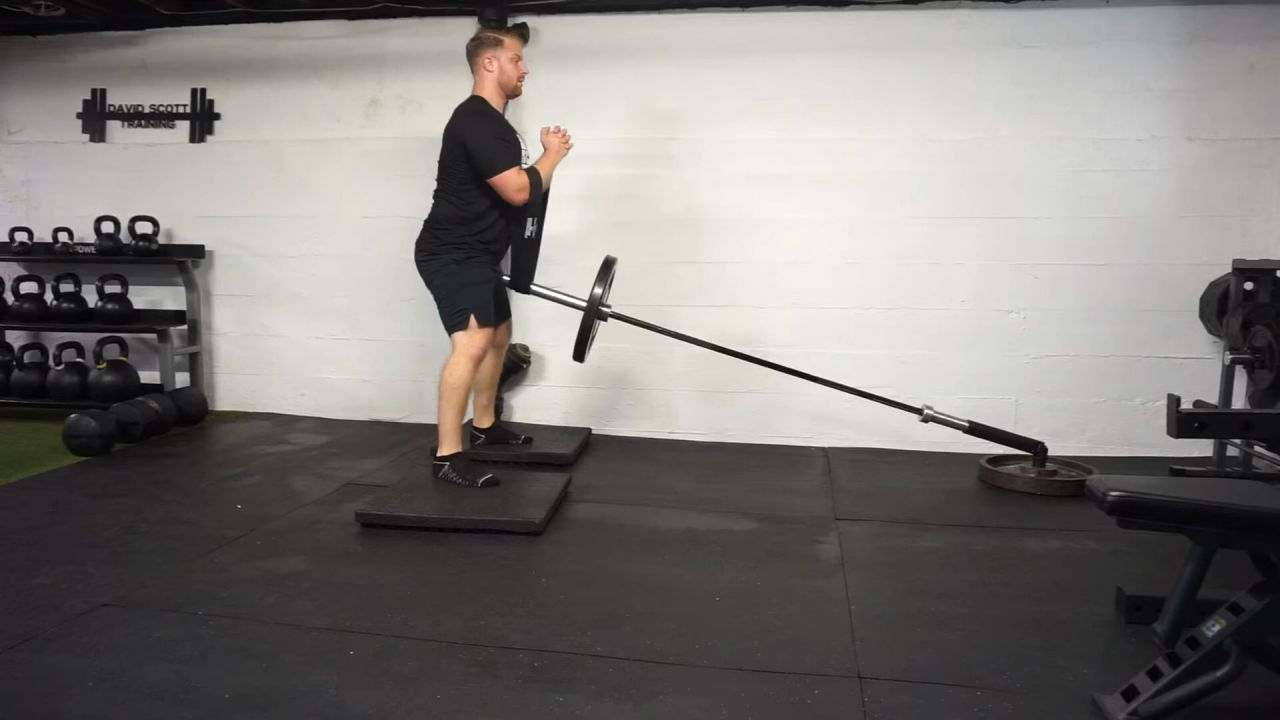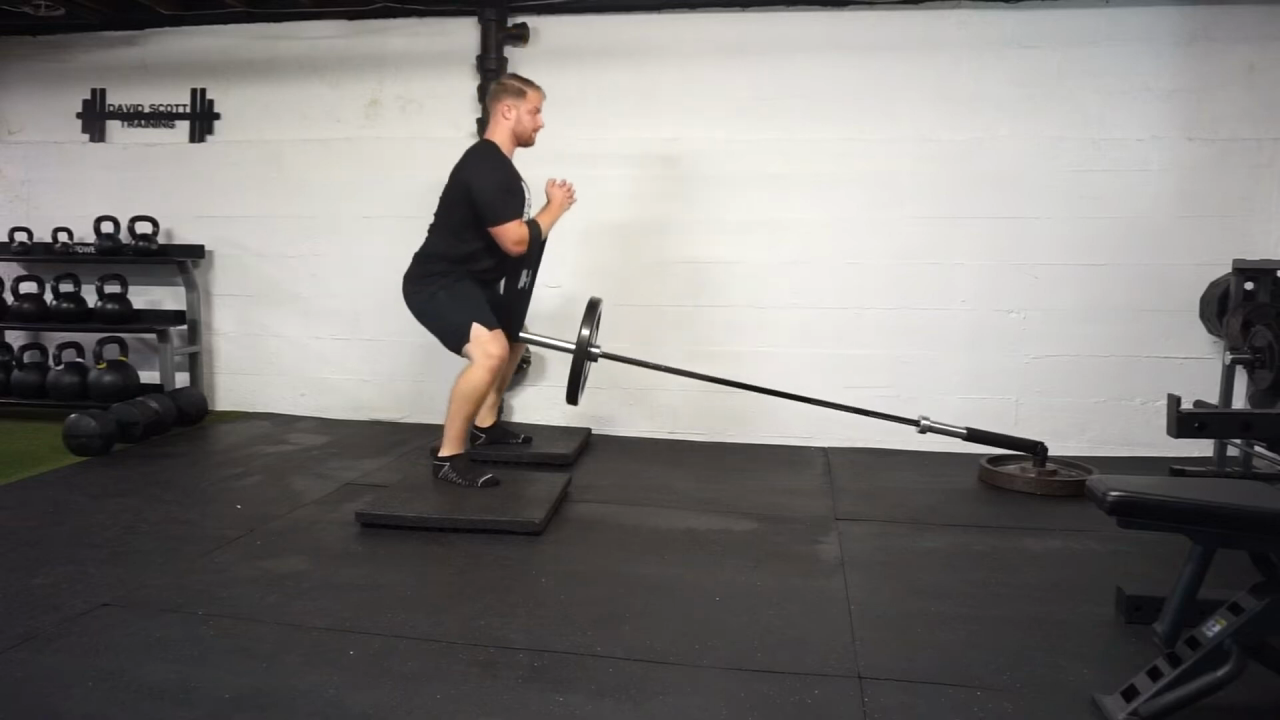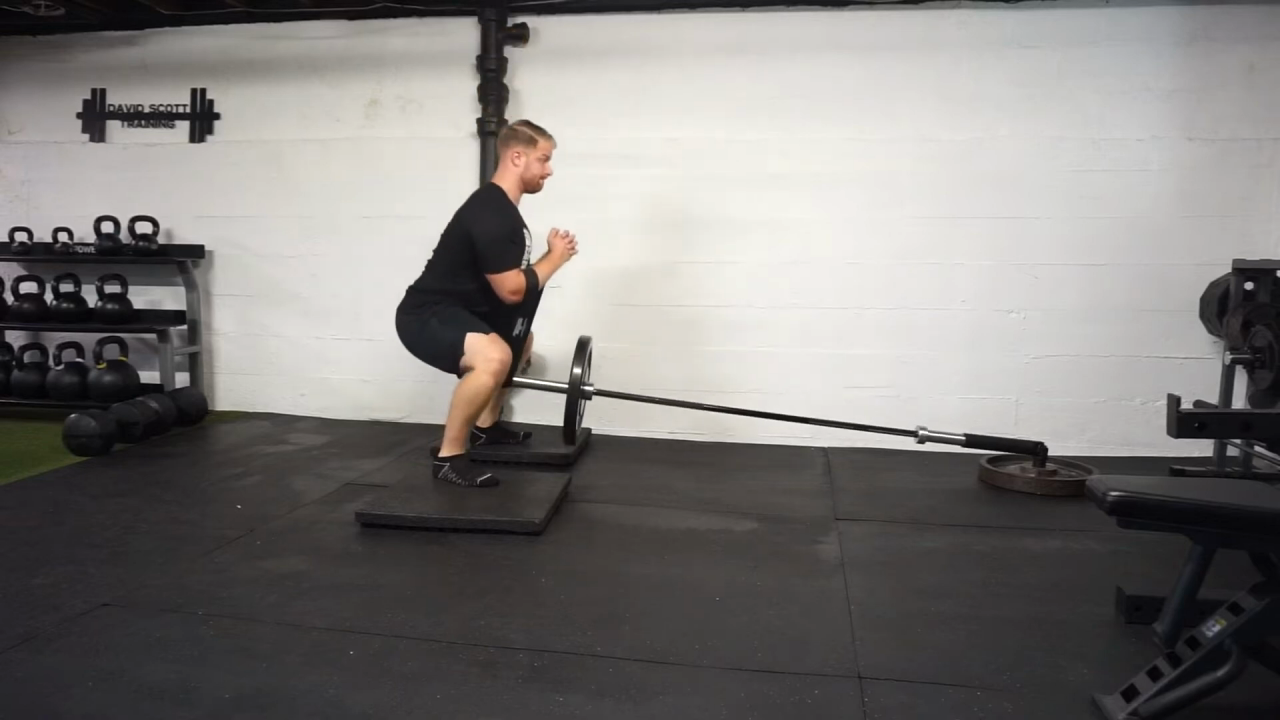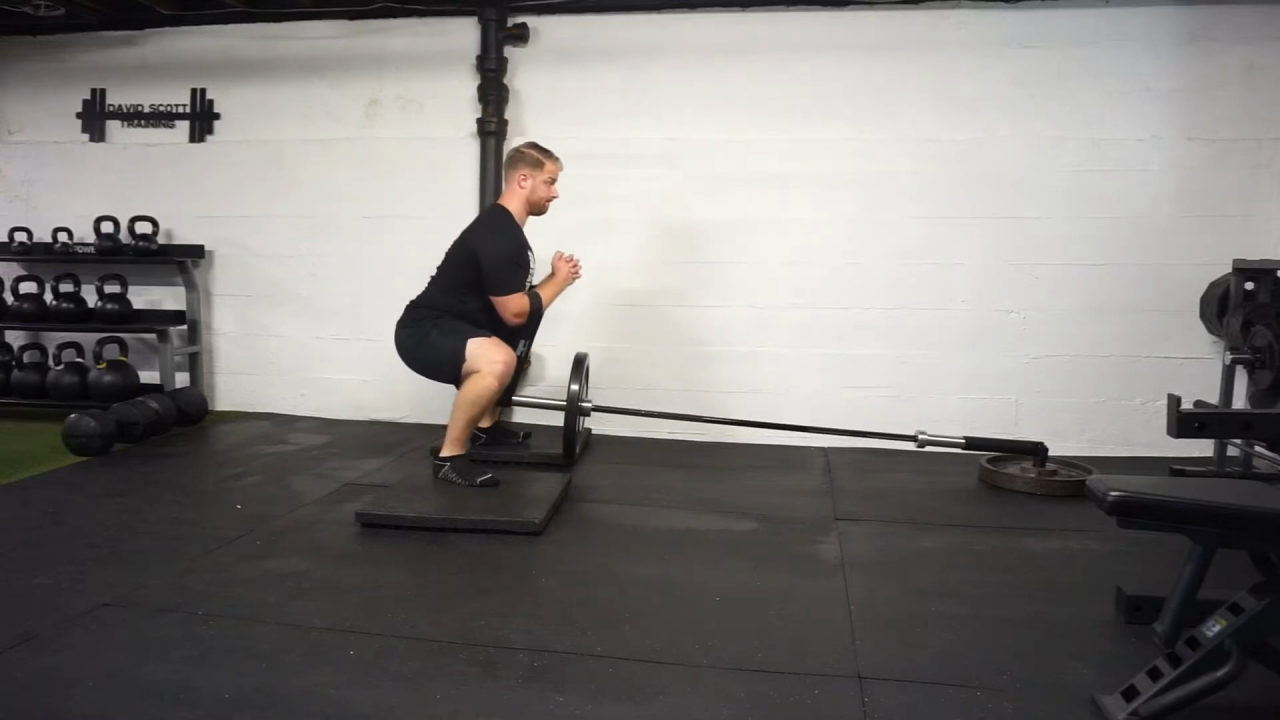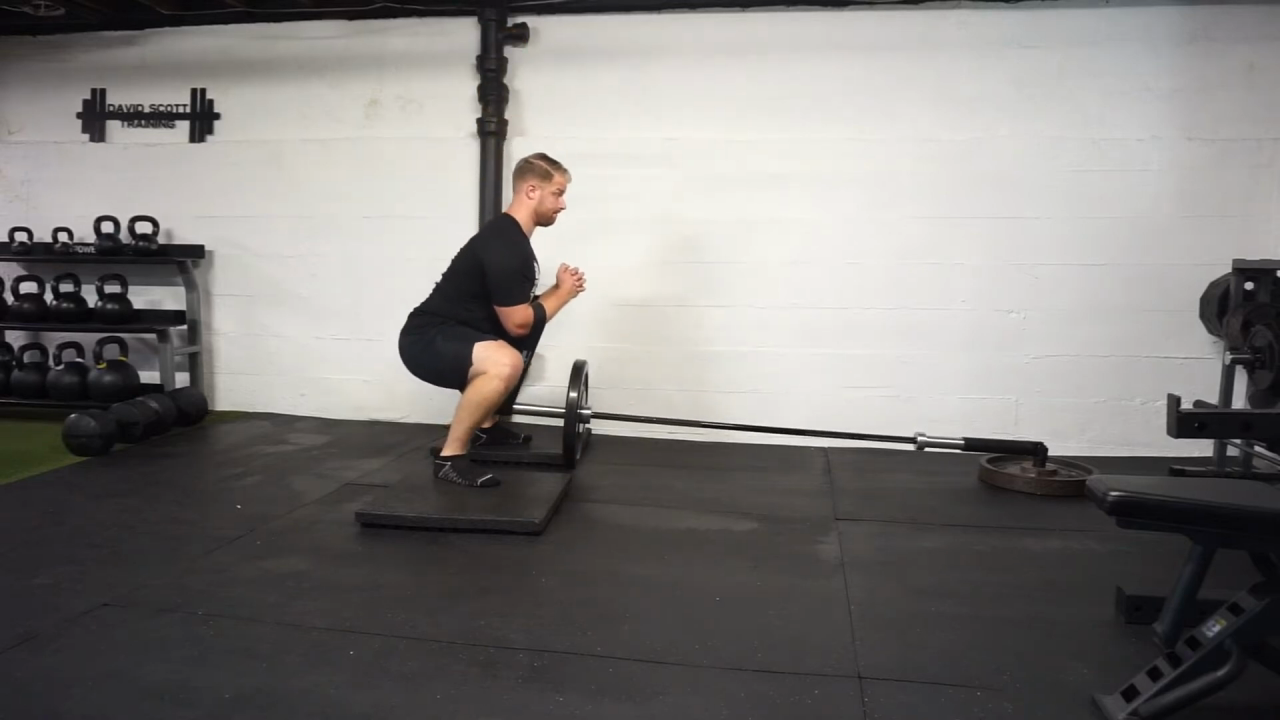
dt=0.5s
person 1, frame 1
left shoulder: (489, 119)
right shoulder: (476, 121)
right elbow: (518, 190)
right wrist: (553, 153)
left hip: (476, 251)
right hip: (453, 253)
left knee: (497, 335)
right knee: (472, 343)
left ankle: (484, 426)
right ankle: (448, 457)
person 1, frame 2
left shoulder: (496, 163)
right shoulder: (486, 168)
left elbow: (512, 235)
right elbow: (516, 241)
right wrist: (557, 206)
left hip: (469, 278)
right hip: (437, 282)
left knee: (513, 337)
right knee: (490, 350)
left ankle: (485, 425)
right ankle: (449, 456)
person 1, frame 3
left shoulder: (501, 208)
right shoulder: (490, 215)
left elbow: (510, 285)
right elbow: (512, 290)
right wrist: (556, 256)
left hip: (460, 309)
right hip: (426, 316)
left knee: (519, 342)
right knee: (493, 357)
left ankle: (485, 427)
right ankle: (449, 458)
person 1, frame 4
left shoulder: (506, 228)
right shoulder: (497, 237)
left elbow: (513, 303)
right elbow: (515, 313)
left wrist: (556, 278)
right wrist: (561, 280)
left hip: (452, 325)
right hip: (423, 333)
left knee: (517, 349)
right knee: (499, 361)
left ankle: (485, 426)
right ankle: (450, 458)
person 1, frame 5
left shoulder: (511, 237)
right shoulder: (505, 247)
left elbow: (516, 314)
right elbow: (519, 322)
left wrist: (560, 289)
right wrist: (564, 292)
left hip: (452, 333)
right hip: (427, 339)
left knee: (521, 351)
right knee: (505, 364)
left ankle: (486, 427)
right ankle: (451, 458)
